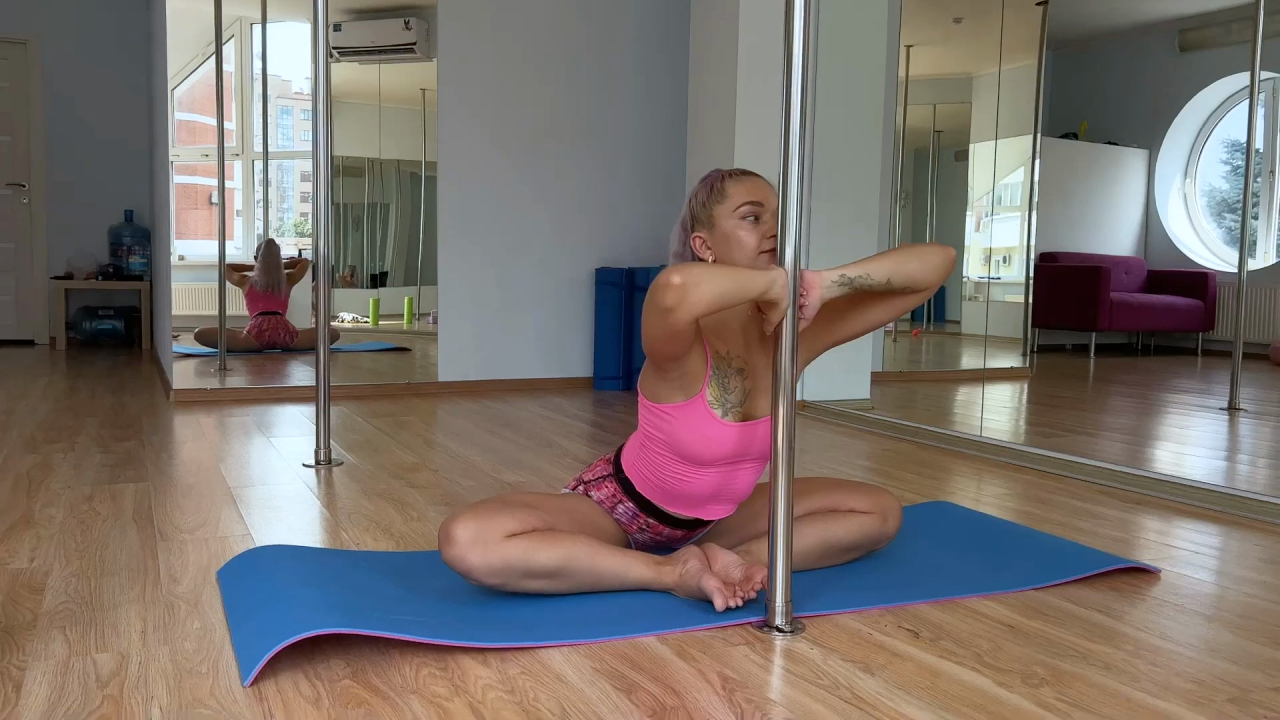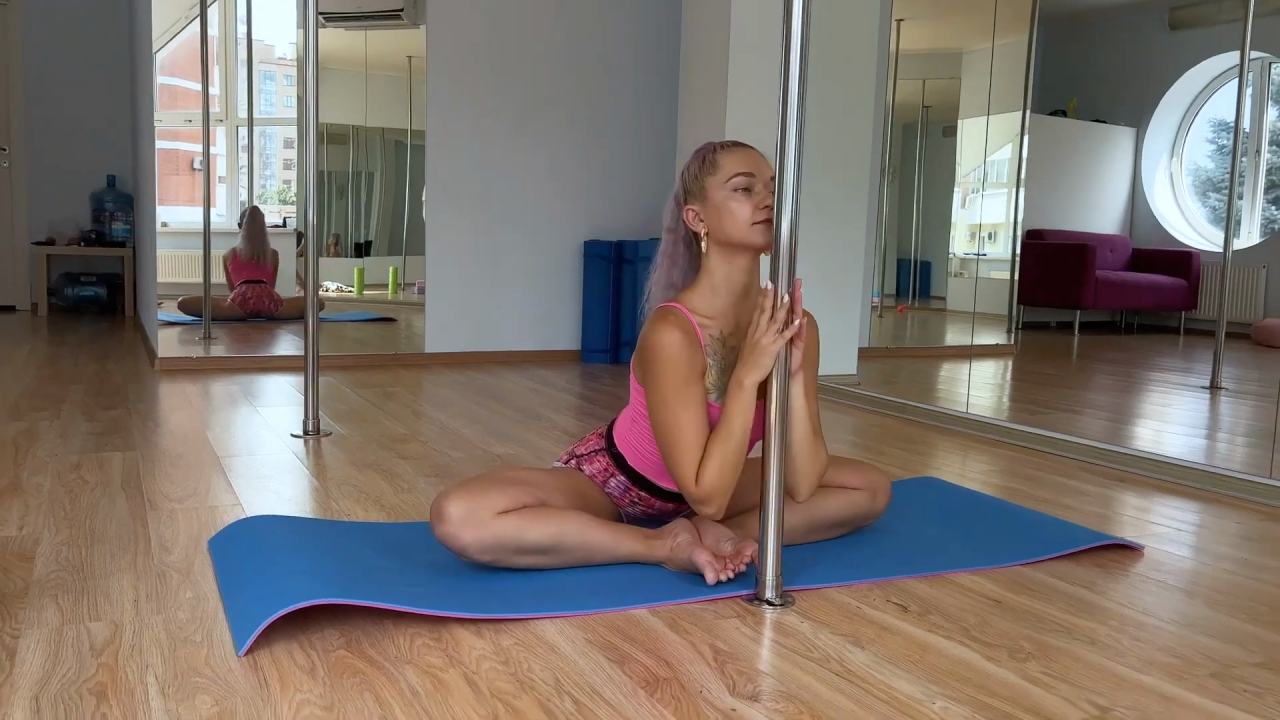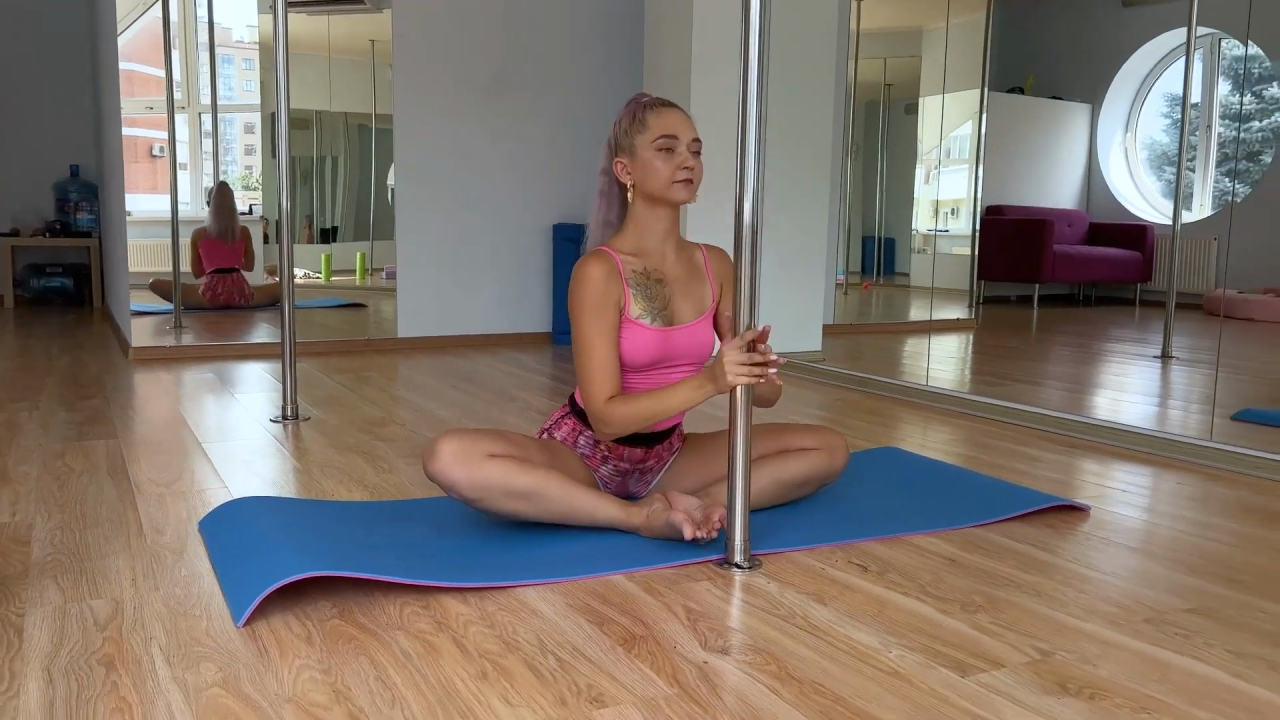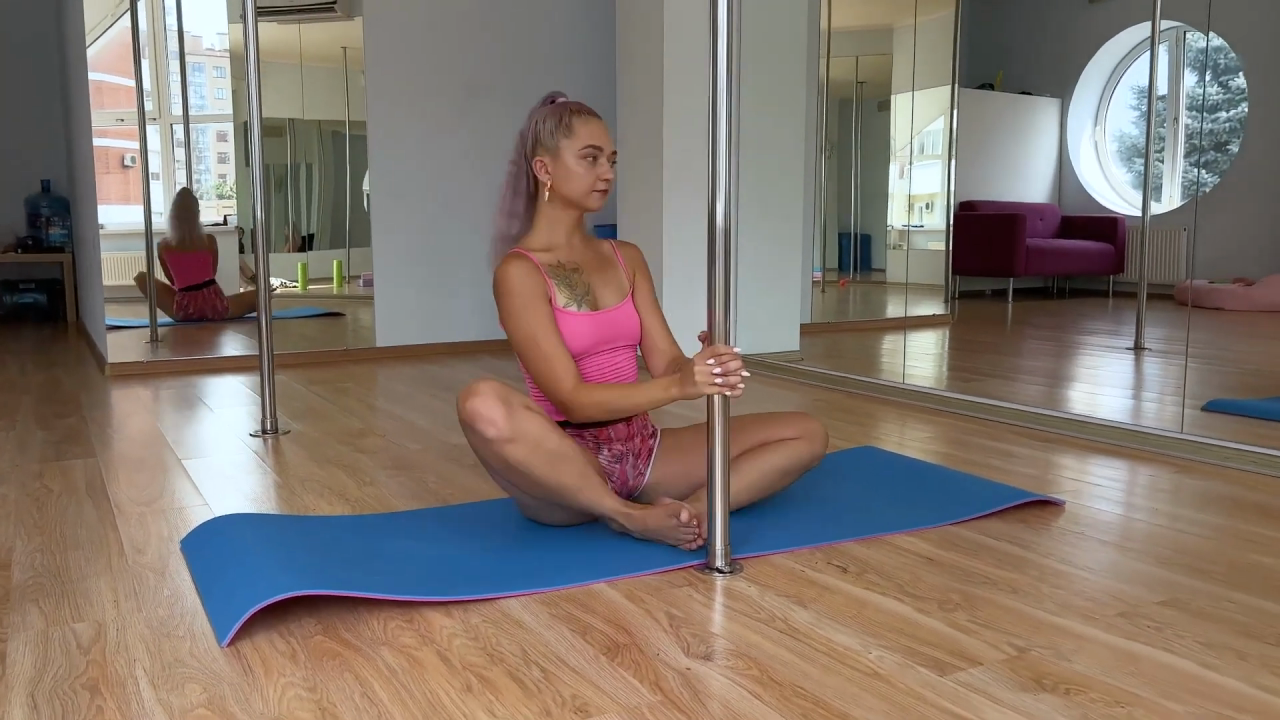
dt=1s
person 1, frame 1
left shoulder: (796, 333)
right shoulder: (681, 345)
left elbow: (939, 262)
right elbow: (675, 286)
left wrist: (826, 281)
right wrist: (773, 280)
left hip: (713, 519)
right hip: (616, 510)
left knee: (880, 512)
right knee: (467, 542)
left ankle: (727, 564)
right ankle: (672, 572)
person 1, frame 2
left shoulder: (794, 327)
right shoulder: (672, 333)
left elbow: (801, 486)
right elbow: (709, 498)
left wrist: (790, 376)
right wrist: (749, 375)
left hip: (698, 490)
right hip: (610, 485)
left knee: (870, 488)
right knee: (458, 517)
left ankle: (712, 538)
right ankle: (667, 547)
person 1, frame 3
left shoulder: (714, 264)
right shoulder: (599, 271)
left elbow: (769, 393)
right elbow: (606, 416)
left wrist: (753, 368)
right wrist: (710, 381)
left hip: (664, 456)
right hip: (583, 455)
left knee: (829, 449)
right knee: (447, 458)
right ankle: (640, 516)
person 1, frame 4
left shoulder: (626, 258)
right shoulder: (519, 272)
left elbow: (668, 362)
right elbow: (571, 399)
left wrist: (706, 368)
right wrist: (679, 386)
left hip: (642, 450)
right hip: (572, 463)
left knee: (807, 436)
right knee: (482, 403)
left ankle: (693, 509)
right ankle: (632, 516)
